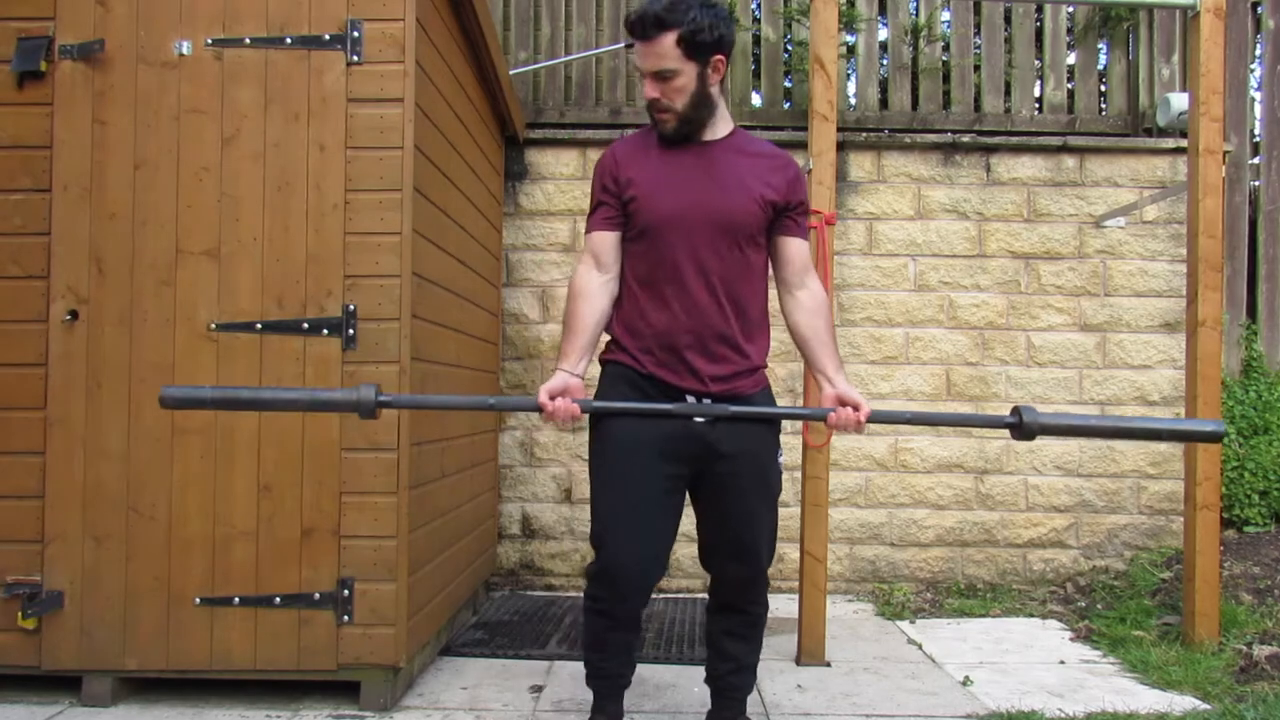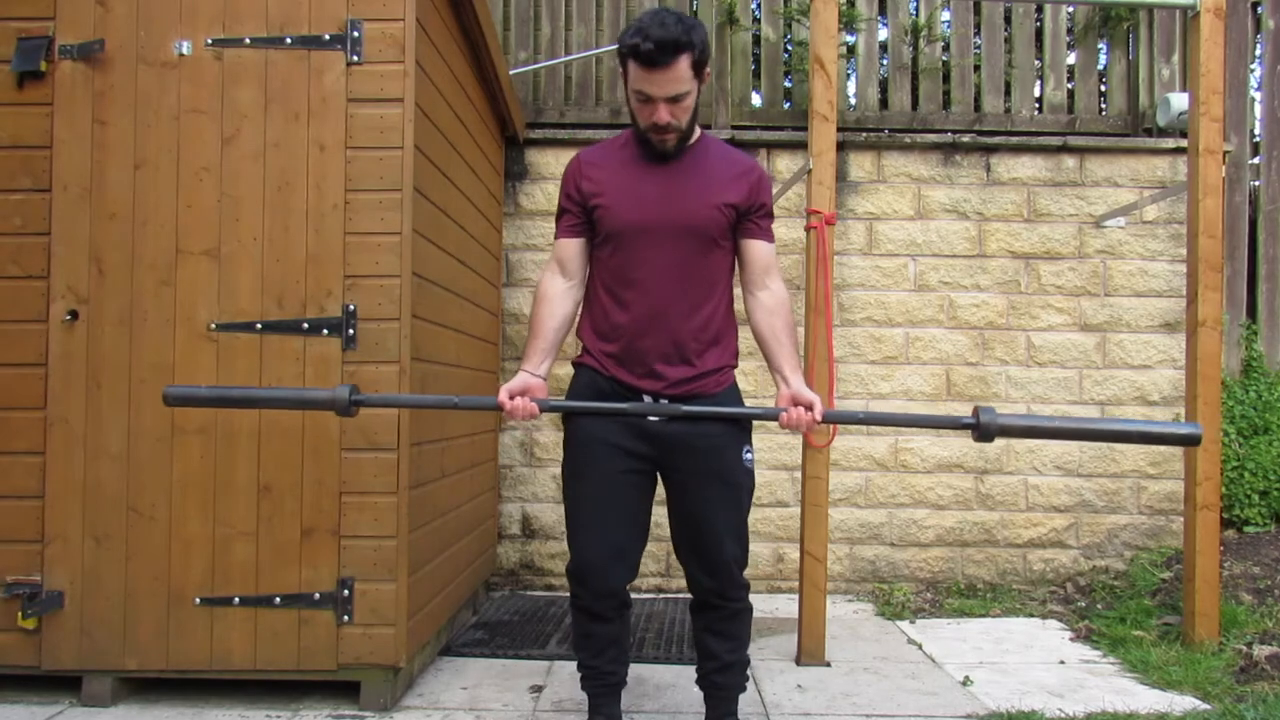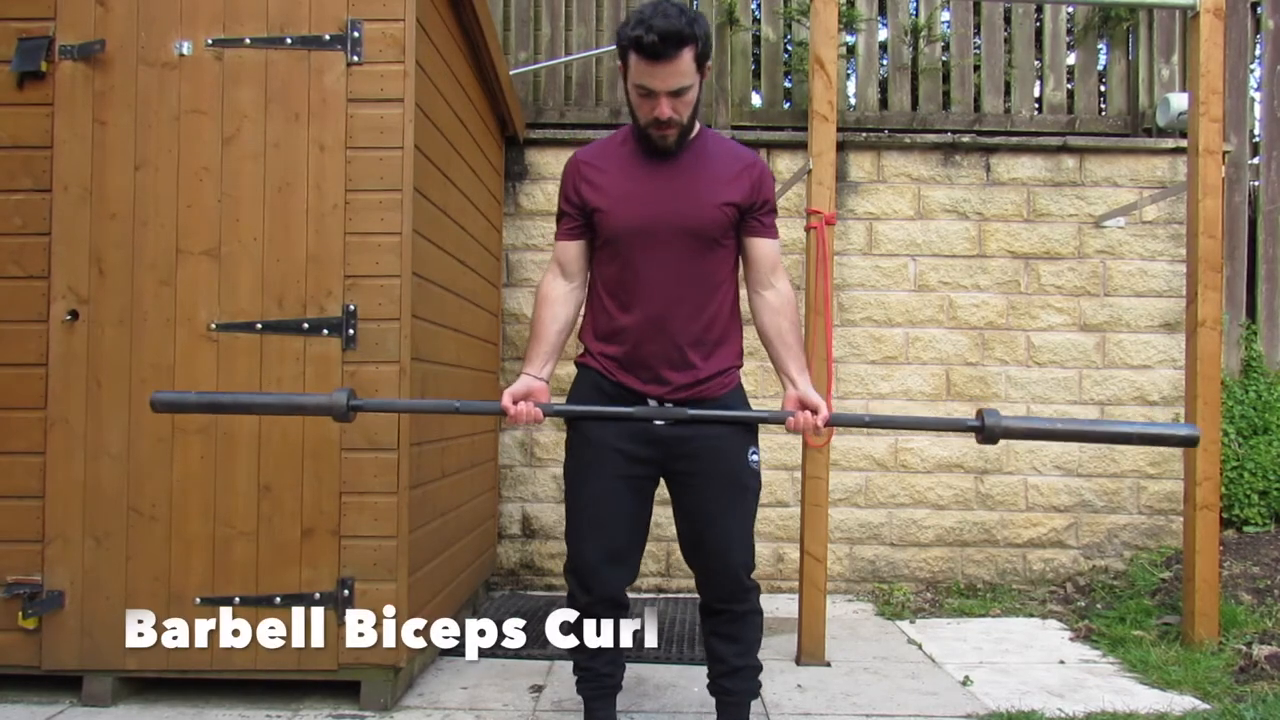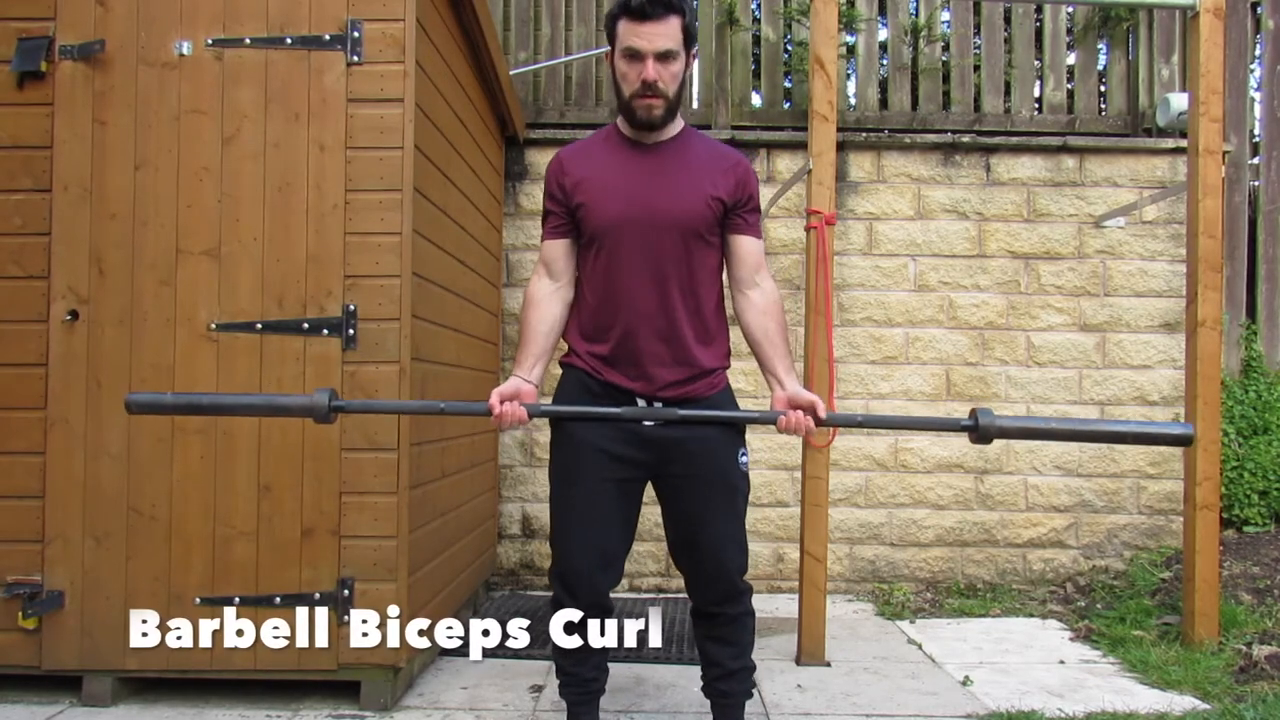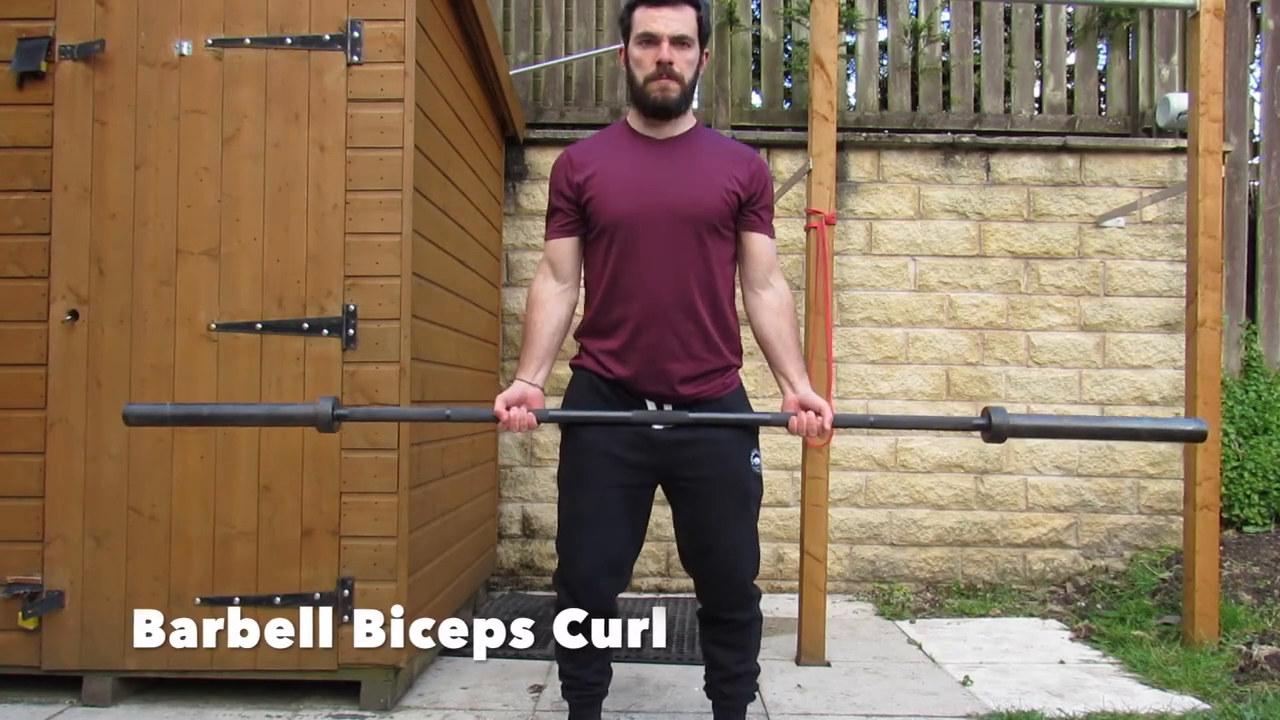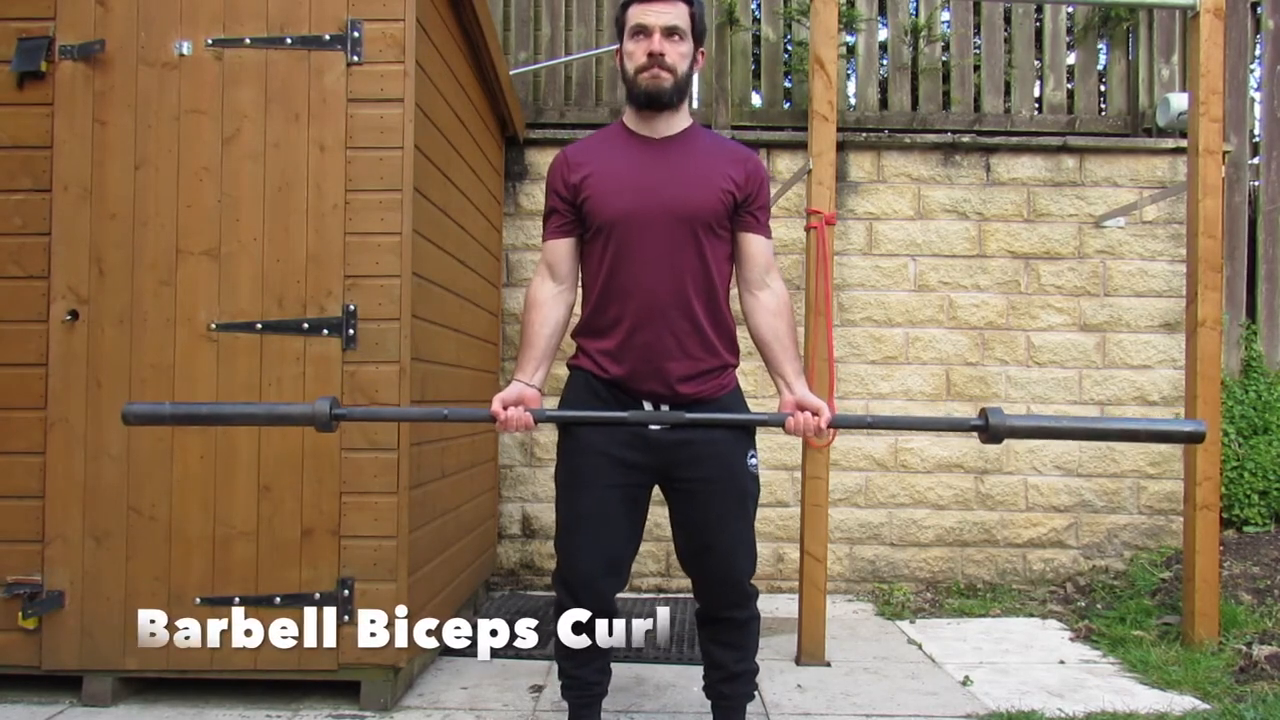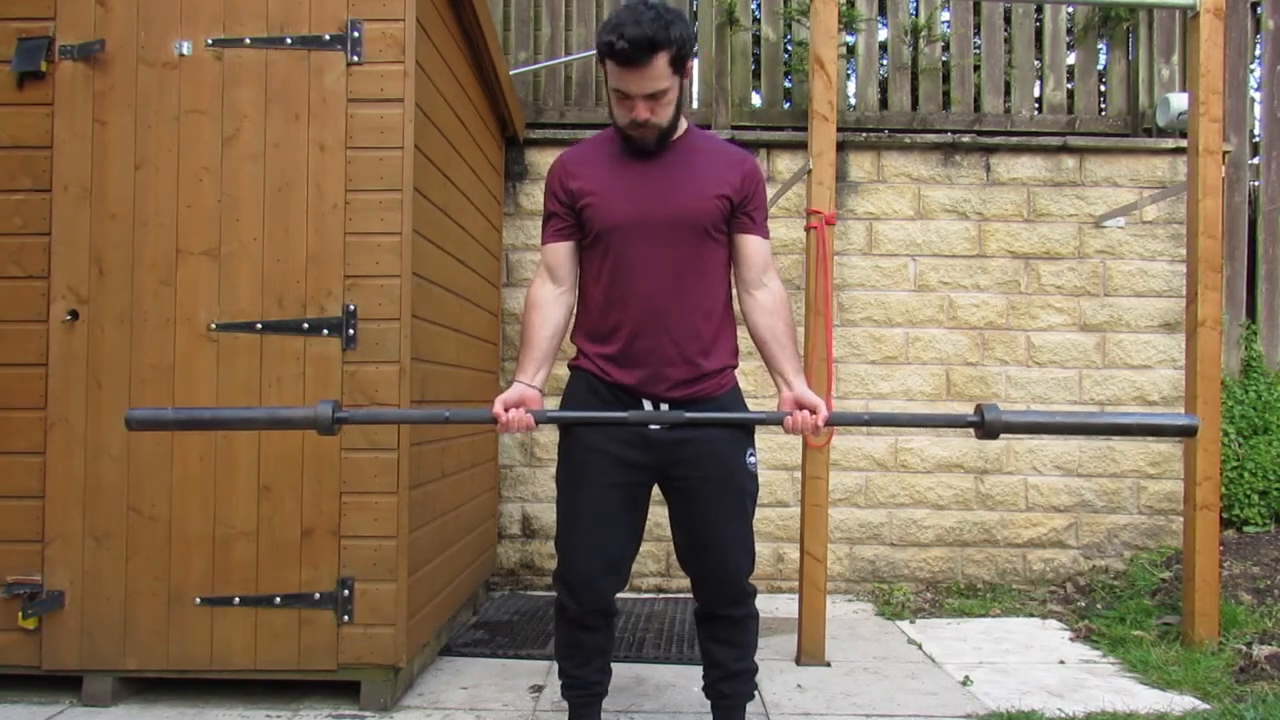
dt=0.7s
person 1, frame 1
left shoulder: (777, 171)
right shoulder: (622, 161)
left elbow: (800, 285)
right elbow: (598, 270)
left wrist: (832, 379)
right wrist: (570, 369)
left hip: (741, 406)
right hip: (634, 401)
left knee: (743, 575)
right knee: (621, 573)
person 1, frame 2
left shoulder: (742, 176)
right shoulder: (589, 169)
left elbow: (764, 286)
right elbow: (564, 276)
left wrist: (791, 380)
right wrist: (534, 369)
left hip: (709, 405)
right hip: (604, 401)
left knee: (719, 575)
right knee: (597, 572)
person 1, frame 3
left shoulder: (745, 171)
right shoulder: (587, 168)
left elbow: (768, 285)
right elbow: (565, 279)
left wrist: (797, 381)
right wrist: (534, 374)
left hip: (714, 407)
right hip: (606, 405)
left knee: (729, 581)
right knee: (594, 579)
person 1, frame 4
left shoulder: (729, 169)
right shoulder: (571, 167)
left elbow: (752, 284)
right elbow: (553, 280)
left wrist: (784, 381)
right wrist: (525, 376)
left hip: (701, 407)
right hip: (592, 406)
left knee: (721, 582)
right knee: (580, 582)
person 1, frame 5
left shoulder: (742, 166)
right shoulder: (580, 163)
left elbow: (764, 284)
right elbow: (557, 279)
left wrist: (797, 384)
right wrist: (529, 379)
left hip: (714, 409)
right hip: (603, 406)
left knee: (731, 587)
right knee: (586, 585)
person 1, frame 6
left shoulder: (739, 167)
right shoulder: (577, 164)
left elbow: (761, 284)
right elbow: (554, 281)
left wrist: (794, 385)
right wrist: (526, 380)
left hip: (711, 410)
right hip: (599, 408)
left knee: (728, 587)
right knee: (584, 585)
person 1, frame 7
left shoulder: (734, 170)
right shoulder: (574, 170)
left elbow: (759, 285)
right elbow: (554, 284)
left wrist: (792, 383)
right wrist: (528, 382)
left hip: (710, 410)
right hip: (600, 408)
left knee: (726, 585)
right knee: (584, 585)
